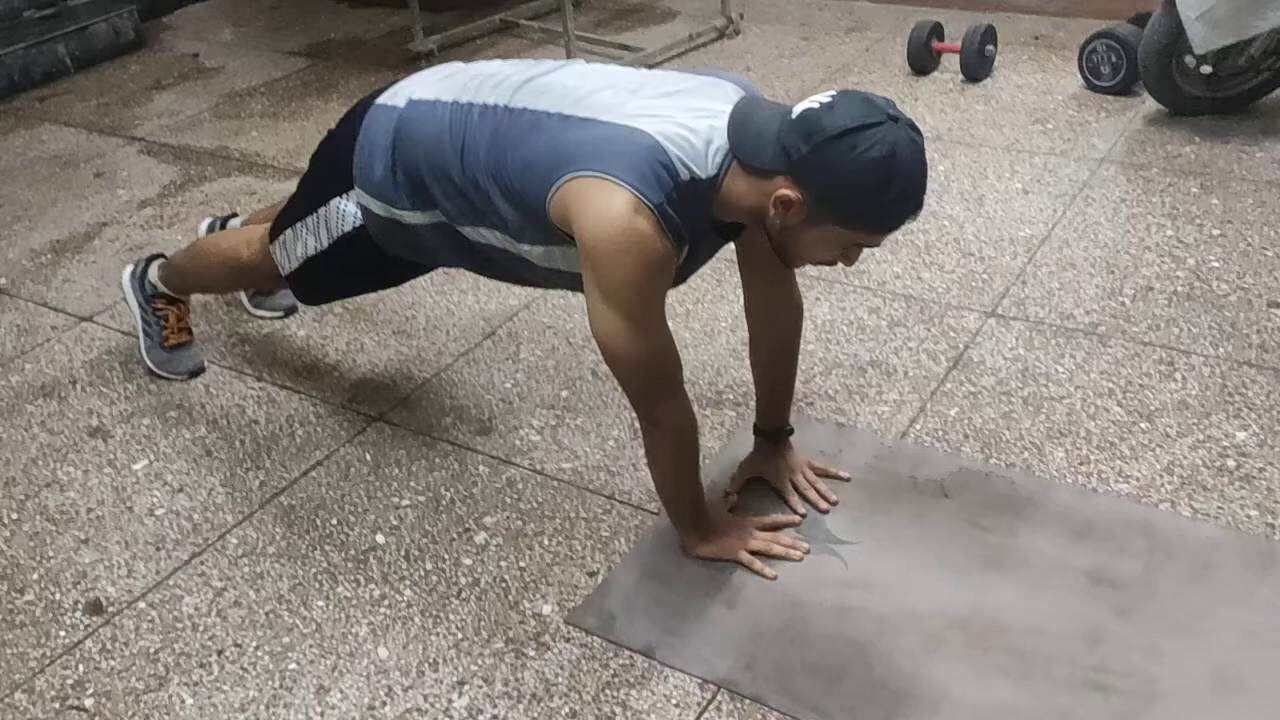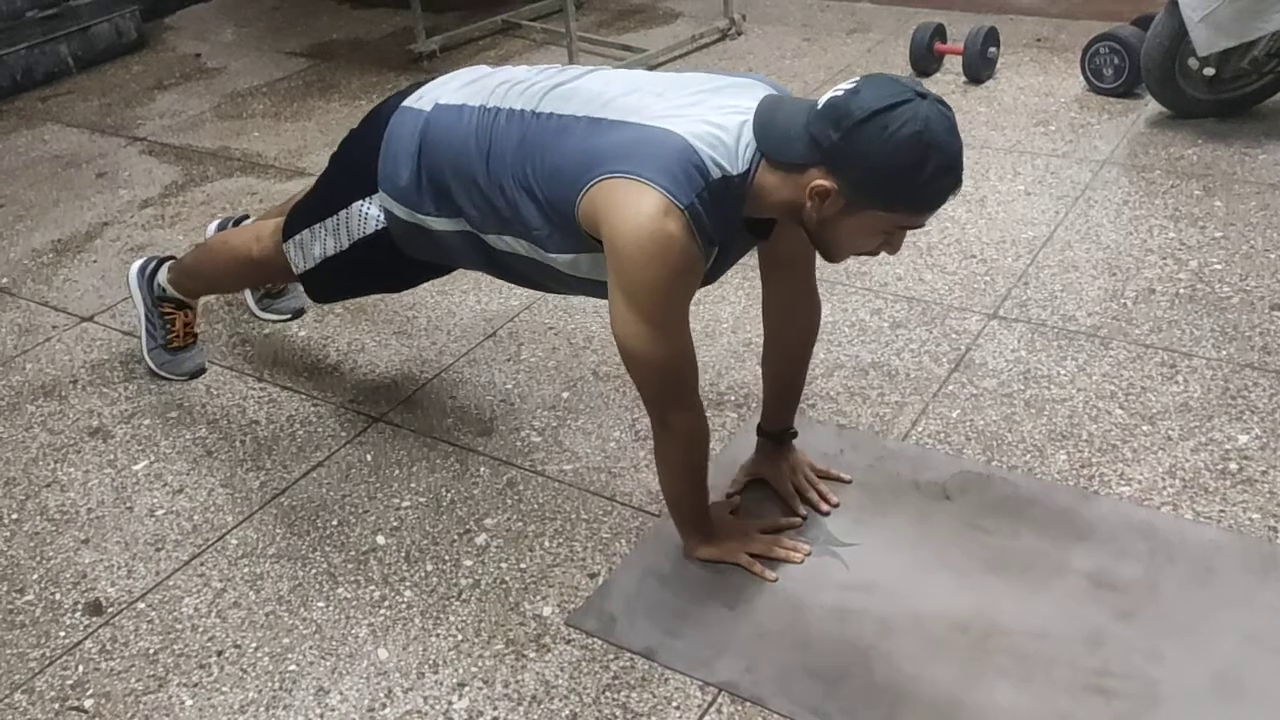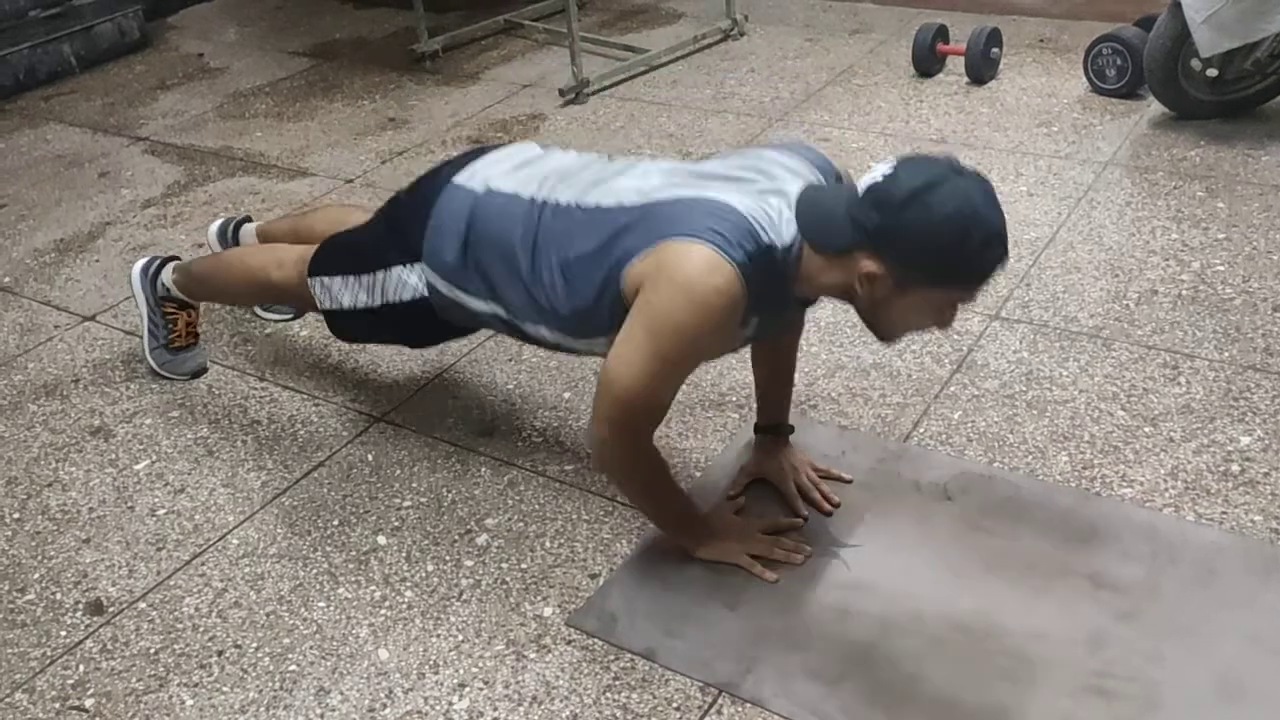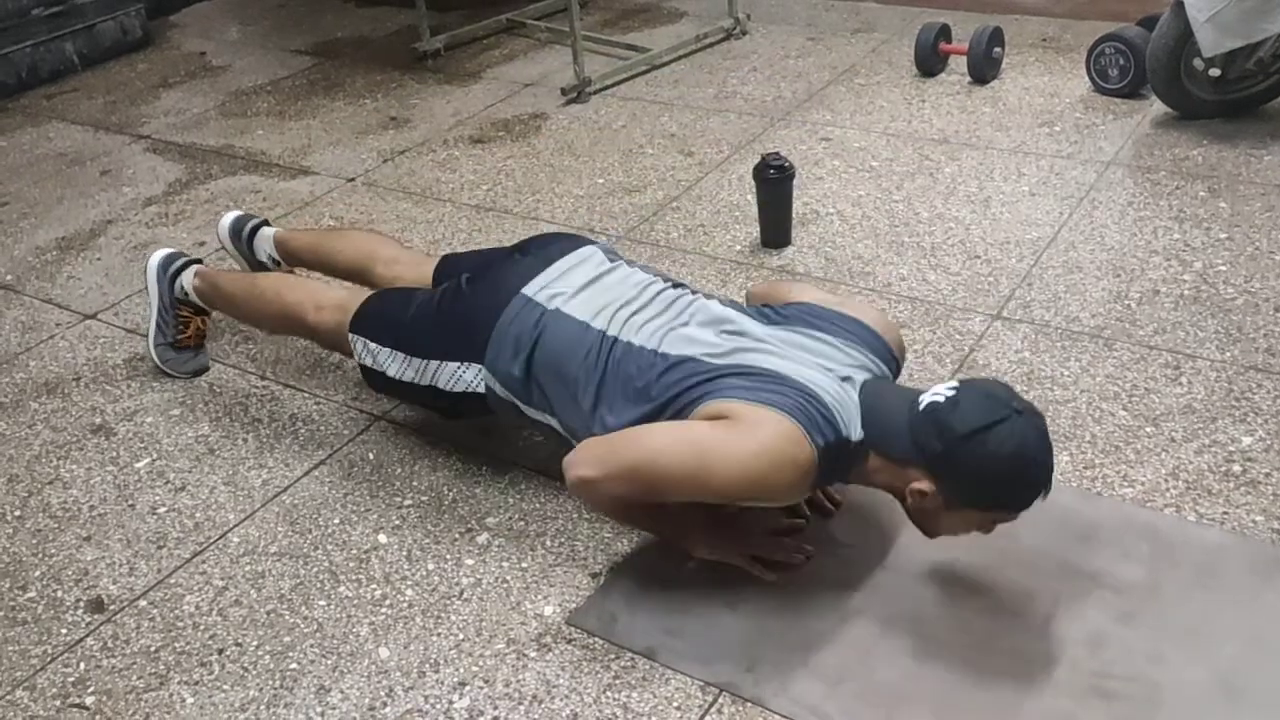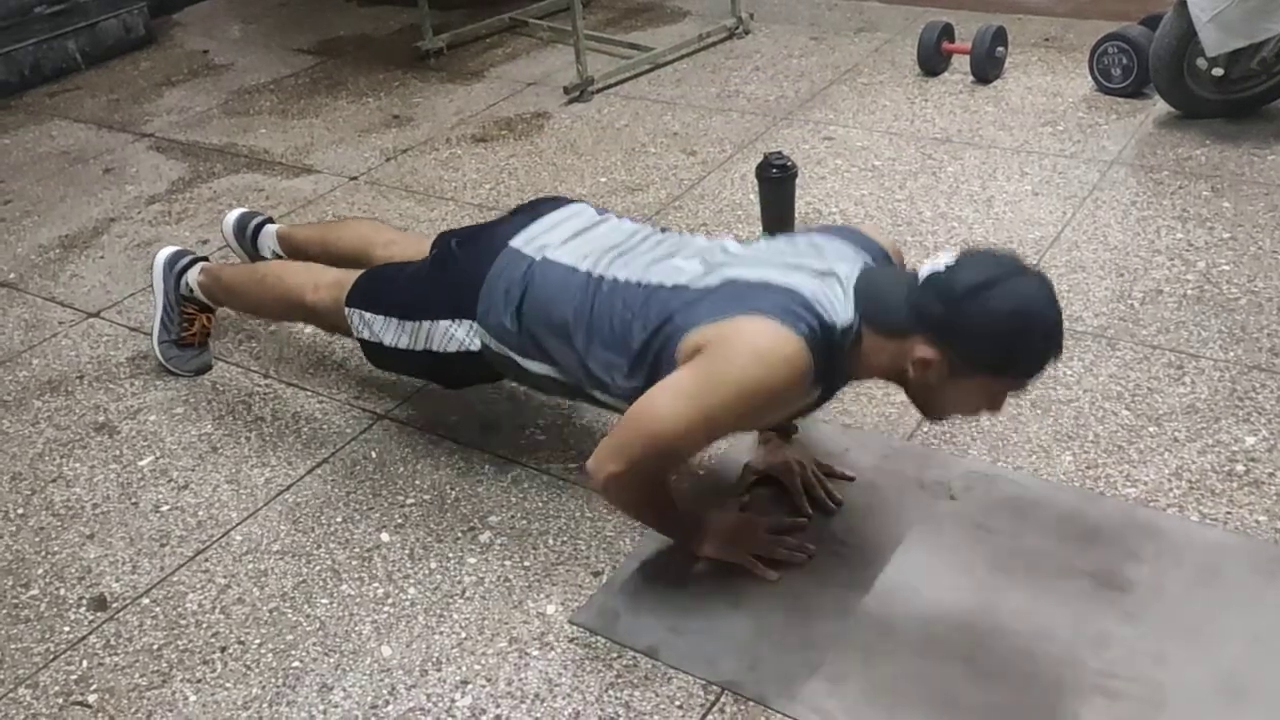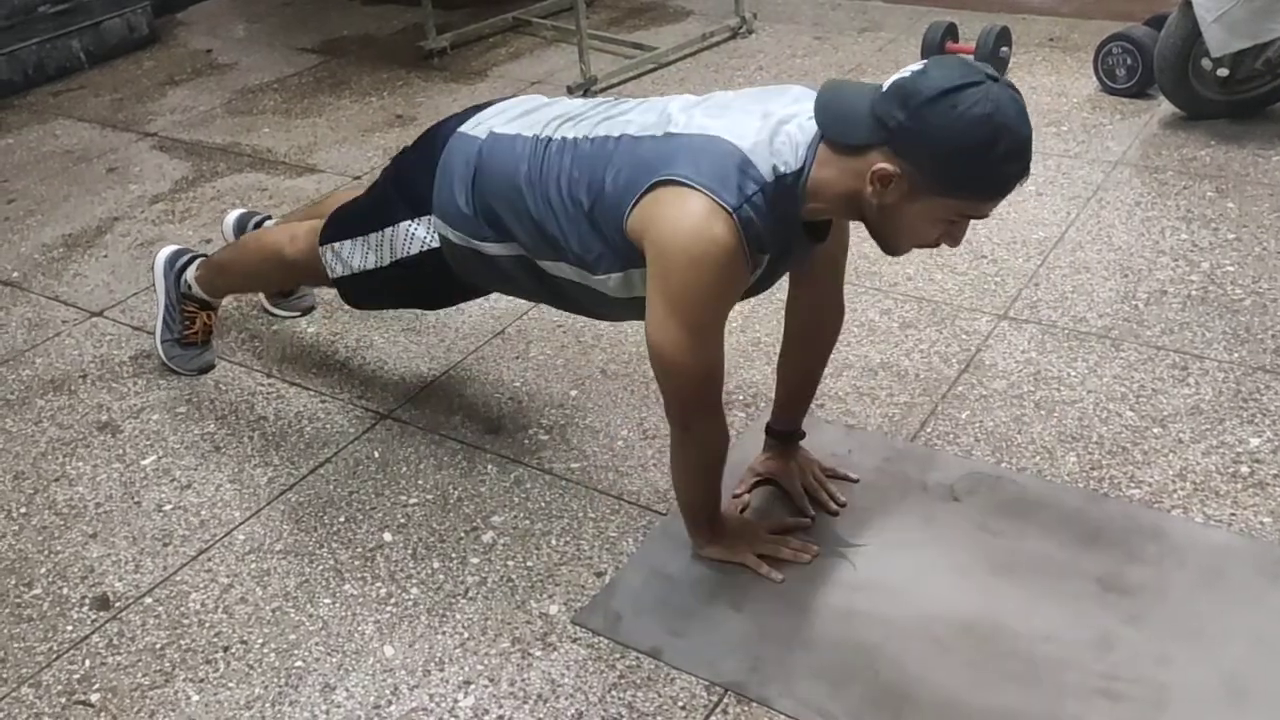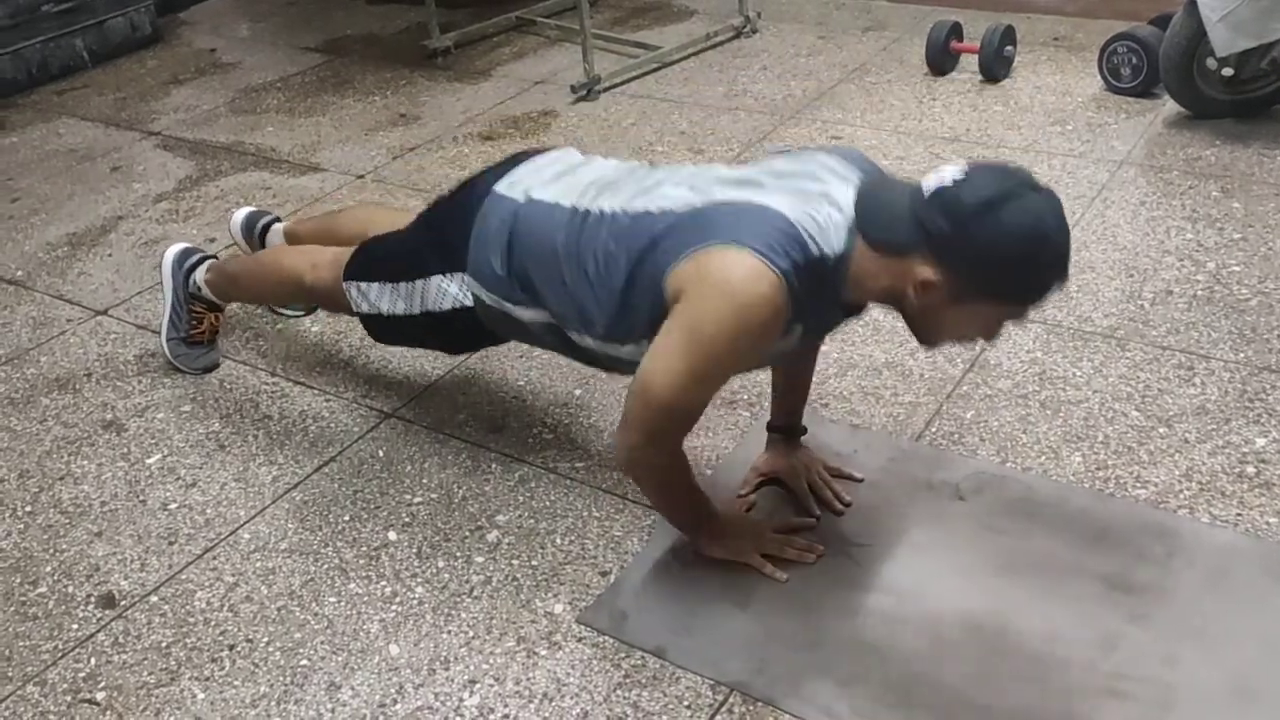
dt=0.5s
person 1, frame 1
left shoulder: (767, 138)
right shoulder: (626, 217)
left elbow: (774, 297)
right elbow: (659, 406)
left wrist: (774, 441)
right wrist: (699, 529)
left hip: (461, 120)
right hip: (396, 158)
left knee: (301, 235)
right knee: (277, 257)
left ankle: (236, 226)
right ankle: (158, 282)
person 1, frame 2
left shoulder: (792, 134)
right shoulder: (658, 219)
left elbow: (792, 301)
right elbow: (673, 408)
left wrist: (778, 443)
right wrist: (702, 532)
left hip: (483, 119)
right hip: (418, 162)
left knee: (310, 234)
right knee: (284, 253)
left ankle: (242, 225)
right ankle: (164, 283)
person 1, frame 3
left shoulder: (825, 187)
right shoulder: (708, 284)
left elbow: (778, 295)
right elbow: (613, 435)
left wrist: (773, 437)
right wrist: (697, 532)
left hip: (524, 184)
right hip: (458, 244)
left knee: (367, 232)
right knee: (308, 276)
left ankle: (251, 229)
right ankle: (172, 280)
person 1, frame 4
left shoulder: (875, 343)
right shoulder: (781, 453)
right elbow: (590, 470)
right wrist: (703, 535)
left hip: (581, 274)
right hip: (514, 340)
left knee: (408, 275)
right knee: (339, 319)
left ankle: (265, 237)
right ankle: (189, 281)
person 1, frame 5
left shoulder: (876, 268)
right shoulder: (773, 353)
right elbow: (612, 467)
left wrist: (778, 438)
right wrist: (700, 535)
left hip: (571, 237)
right hip: (503, 301)
left knee: (404, 252)
right knee: (340, 301)
left ankle: (267, 234)
right ankle: (195, 281)
person 1, frame 6
left shoulder: (837, 136)
right shoulder: (706, 226)
left elbow: (817, 304)
right elbow: (693, 413)
left wrist: (785, 445)
right wrist: (710, 531)
left hip: (531, 143)
right hip: (464, 192)
left knee: (352, 226)
right knee: (320, 252)
left ankle: (260, 223)
right ankle: (193, 280)
person 1, frame 7
left shoulder: (870, 190)
right shoulder: (754, 291)
right elbow: (642, 440)
left wrist: (787, 437)
right wrist: (712, 531)
left hip: (562, 190)
right hip: (497, 250)
left knee: (403, 235)
right knee: (342, 279)
left ankle: (275, 229)
right ankle: (205, 276)
